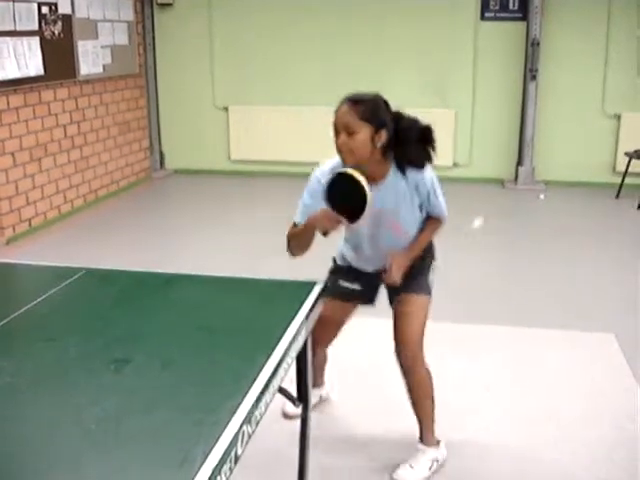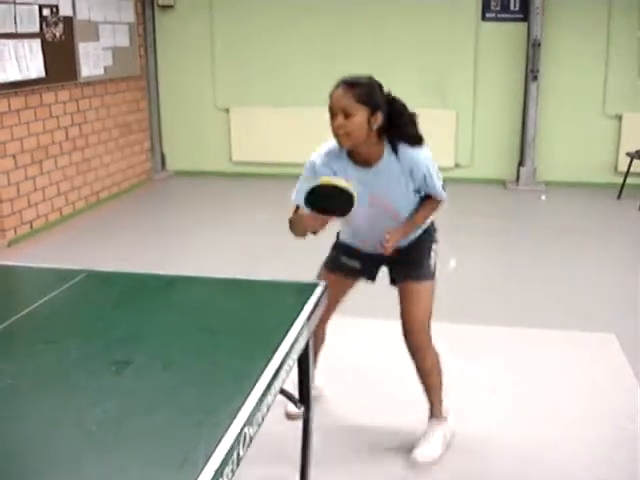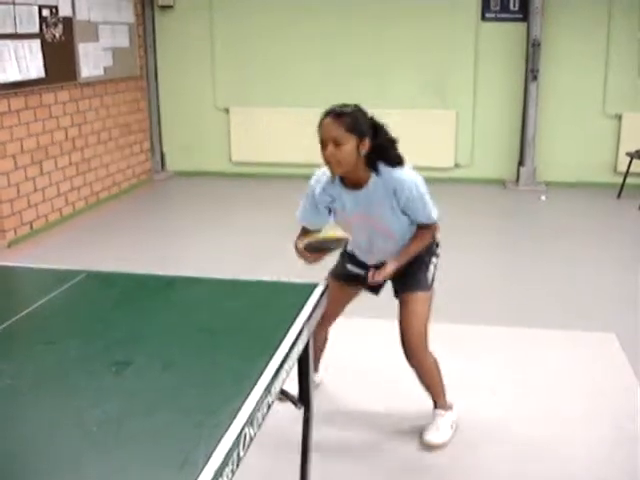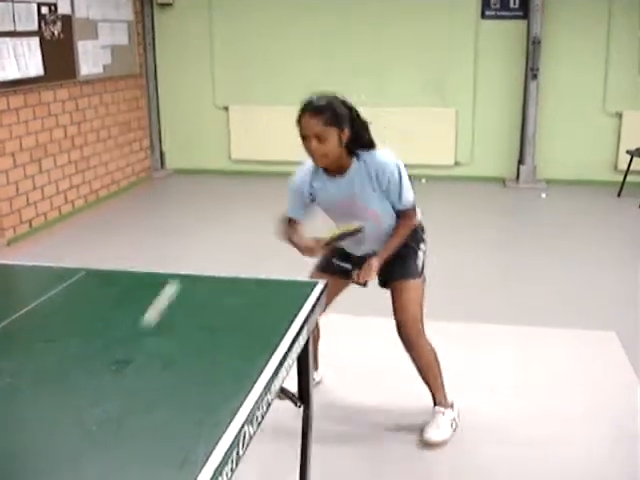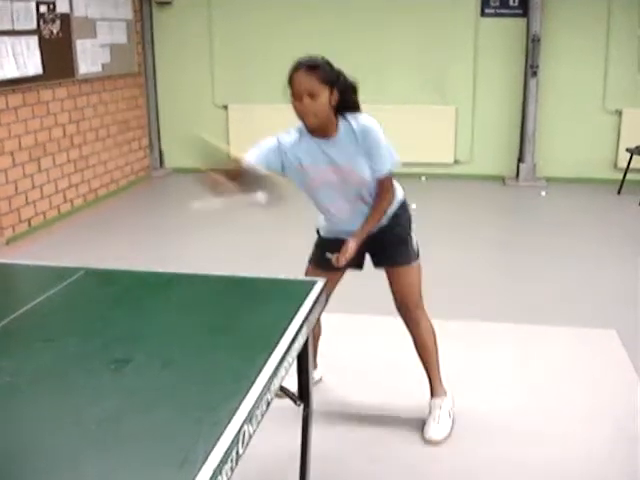
dt=0.2s
person 1, frame 1
left shoulder: (418, 175)
right shoulder: (326, 179)
left elbow: (437, 219)
right elbow: (294, 247)
left wrist: (404, 257)
right wrist: (315, 226)
left hip: (409, 263)
right hip: (354, 264)
left knee: (408, 351)
right knee: (315, 336)
left ankle: (431, 444)
right ankle: (316, 388)
person 1, frame 2
left shoulder: (413, 157)
right shoulder: (324, 161)
left elbow: (435, 197)
right elbow: (298, 220)
left wrist: (402, 230)
right wrist: (305, 223)
left hip: (410, 244)
right hip: (354, 244)
left knee: (417, 337)
left ankle: (438, 418)
person 1, frame 3
left shoulder: (401, 181)
right shoulder: (322, 186)
left elbow: (429, 229)
right elbow: (309, 234)
left wrist: (393, 264)
right wrist: (305, 249)
left hip: (413, 257)
right hip: (359, 255)
left knee: (414, 346)
right knee: (315, 317)
left ankle: (444, 409)
right ankle: (309, 374)
person 1, frame 4
left shoulder: (382, 165)
right shoulder: (306, 177)
left elbow: (408, 218)
right elbow: (290, 225)
left wrist: (379, 260)
right wrist: (301, 241)
left hip: (402, 244)
right hip: (349, 247)
left knee: (410, 331)
left ankle: (443, 406)
right ankle: (308, 373)
person 1, frame 5
left shoulder: (363, 129)
right shoulder: (289, 145)
left elbow: (384, 192)
right elbow: (241, 168)
left wrist: (356, 241)
right wrist: (223, 175)
left hip: (390, 224)
right hip: (334, 232)
left knee: (412, 312)
left ankle: (439, 396)
right ankle: (306, 373)
